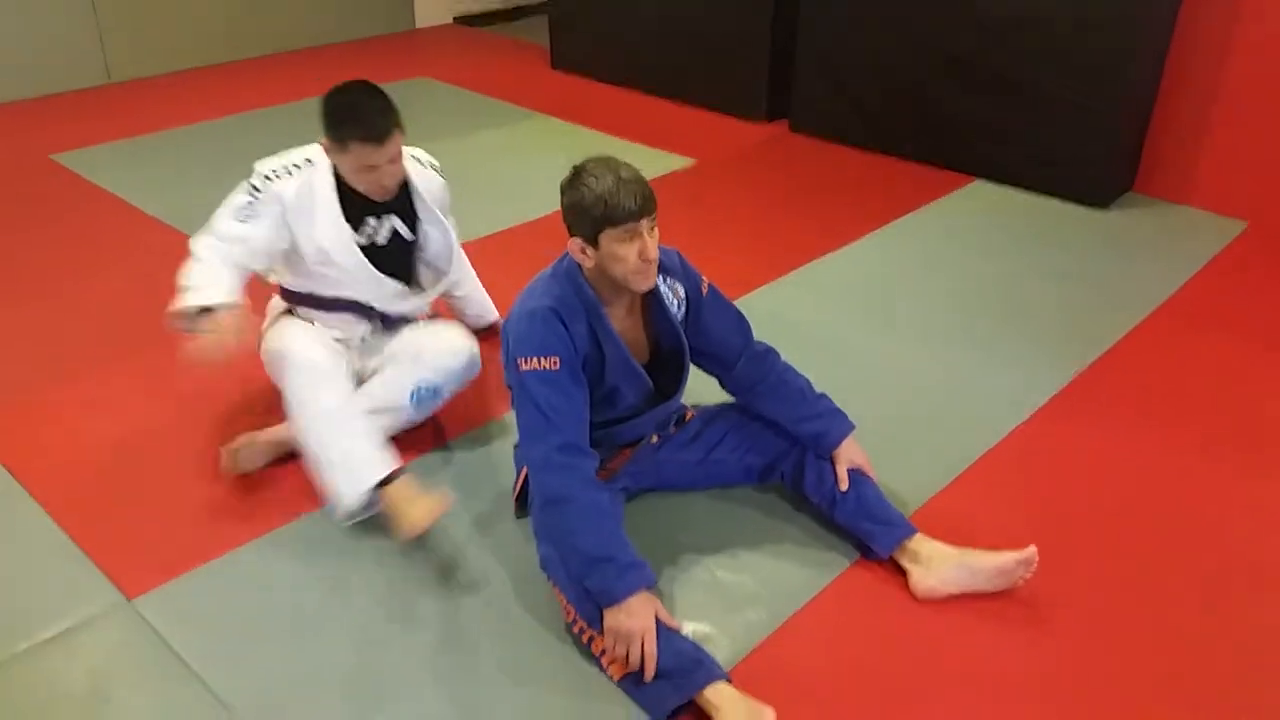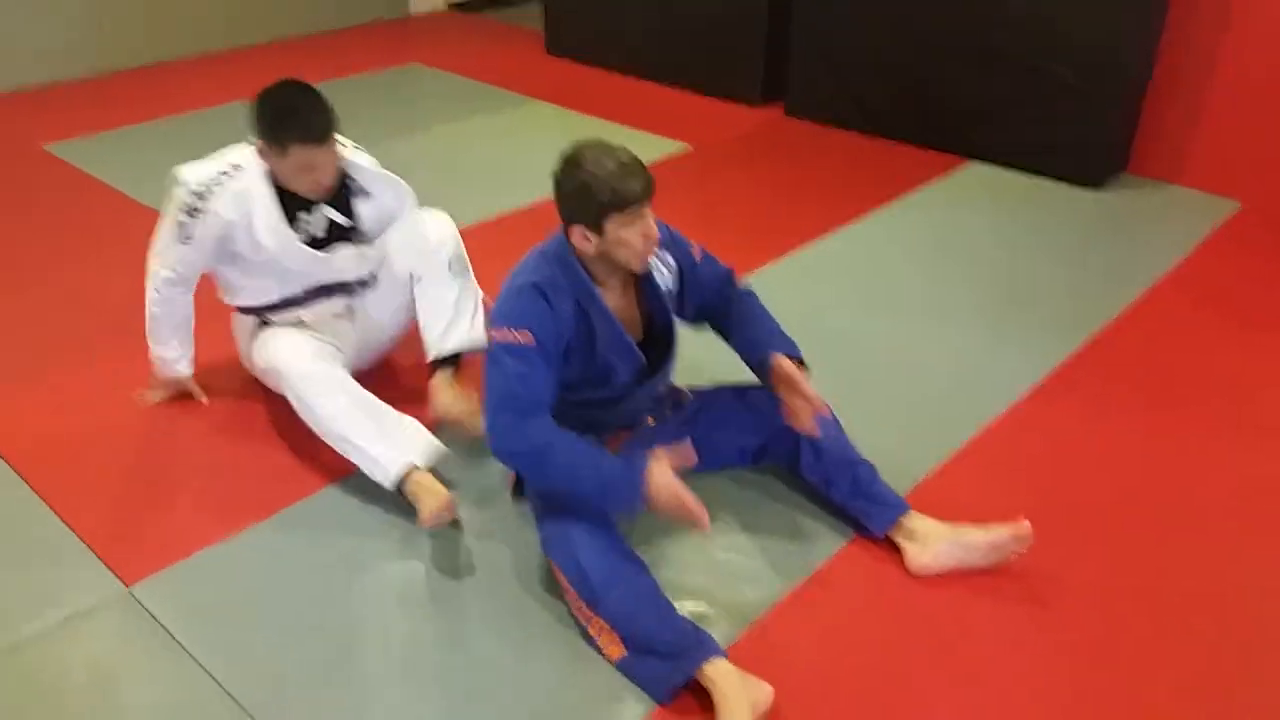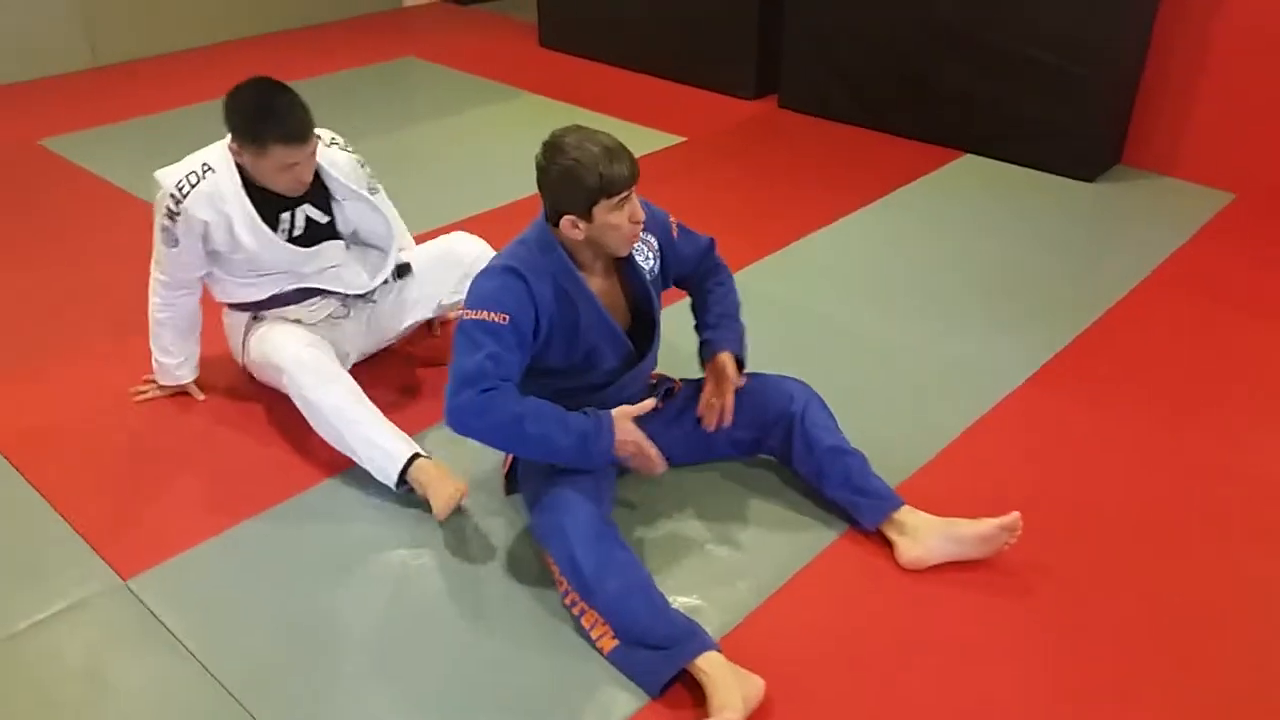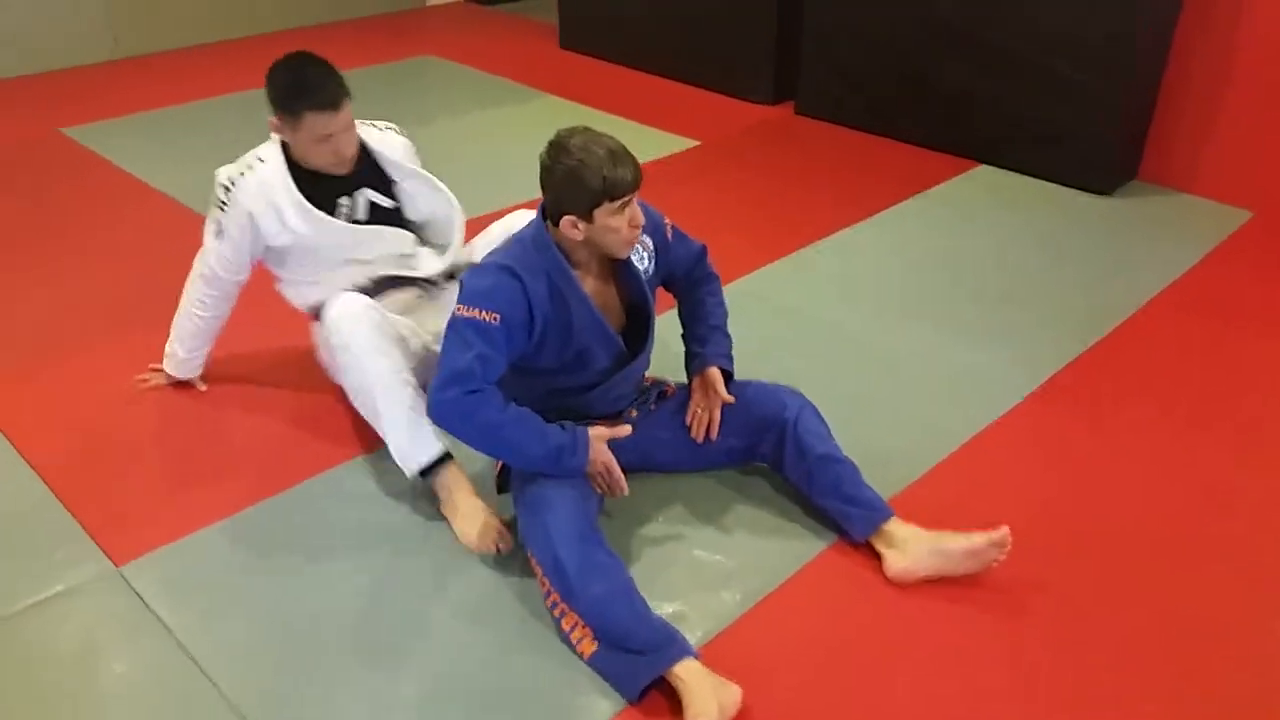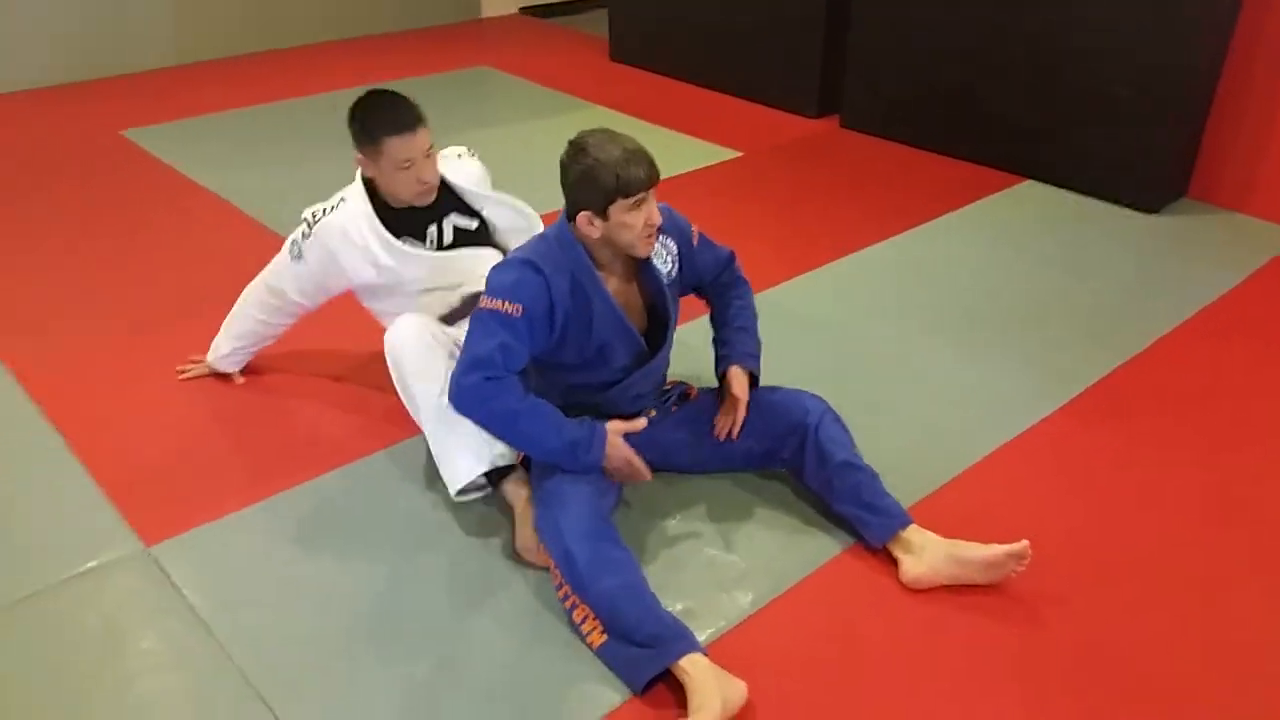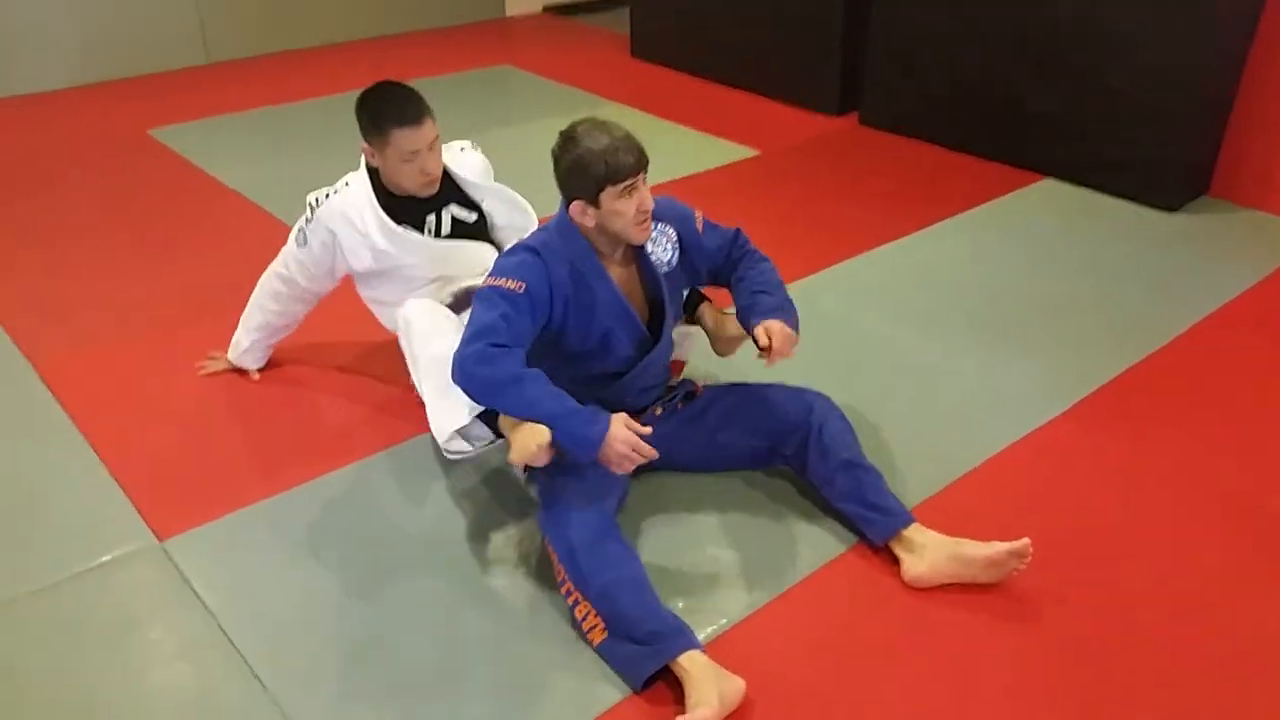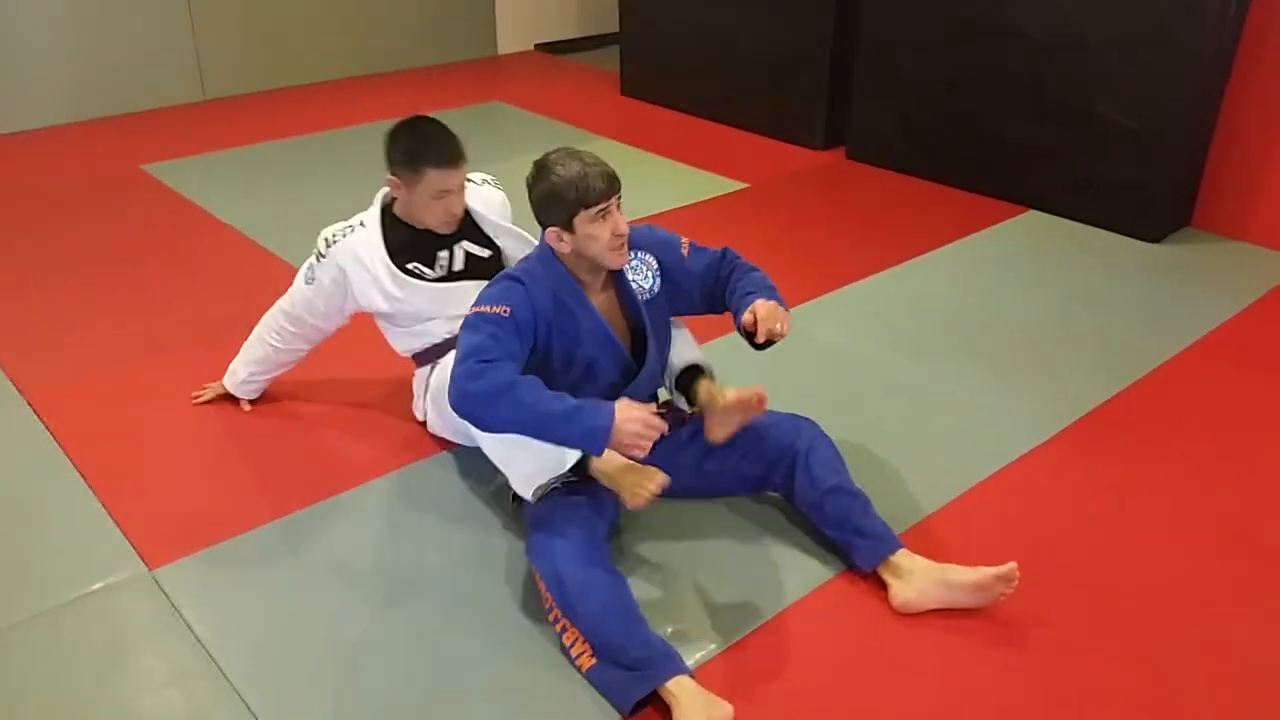
dt=0.3s
person 1, frame 1
left shoulder: (668, 272)
right shoulder: (542, 323)
left elbow: (746, 362)
right elbow: (560, 468)
left wrist: (832, 431)
right wrist: (624, 589)
left hip: (659, 434)
right hip: (580, 467)
left knee: (797, 437)
right knee: (585, 565)
left ankle: (919, 554)
person 1, frame 2
left shoulder: (659, 248)
right shoulder: (531, 301)
left elbow: (727, 300)
right elbow: (515, 432)
left wrist: (778, 360)
right wrist: (631, 479)
left hip: (652, 415)
right hip: (572, 452)
left knee: (787, 418)
right knee: (579, 541)
left ankle: (915, 533)
person 1, frame 3
left shoulder: (643, 229)
right shoulder: (513, 285)
left elbow: (705, 268)
right elbow: (472, 403)
left wrist: (722, 347)
right wrist: (597, 436)
left hip: (641, 407)
right hip: (564, 443)
left knee: (785, 401)
right knee: (573, 531)
left ankle: (906, 527)
person 1, frame 4
left shoulder: (639, 230)
right shoulder: (506, 284)
left elbow: (697, 275)
right elbow: (454, 399)
left wrist: (710, 362)
right wrist: (570, 449)
left hip: (634, 410)
right hip: (556, 443)
left knee: (778, 410)
right knee: (558, 533)
left ankle: (894, 538)
person 1, frame 5
left shoulder: (664, 233)
right shoulder: (531, 279)
left elbow: (725, 278)
right elbow: (476, 388)
left wrist: (739, 359)
right wrist: (588, 444)
left hip: (656, 410)
right hip: (577, 439)
left knee: (800, 415)
right knee: (572, 526)
left ankle: (911, 545)
person 1, frame 6
left shoulder: (665, 222)
right shoulder: (536, 266)
left elbow: (738, 256)
right elbow: (479, 362)
left wrist: (769, 311)
right wrist: (588, 432)
left hip: (663, 408)
right hip: (584, 435)
left knee: (804, 414)
right knee: (574, 522)
left ankle: (914, 544)
person 1, frame 7
left shoulder: (646, 249)
right shoulder: (519, 297)
left elbow: (726, 269)
right elbow: (474, 387)
left wrist: (760, 302)
right wrist: (597, 424)
left hip: (649, 433)
left knee: (792, 438)
right knee: (561, 551)
left ankle: (901, 569)
person 2, frame 1
left shoulder: (423, 177)
right shoulder: (285, 183)
left elbow: (446, 258)
right elbow: (219, 249)
left wrist: (484, 315)
right wrist: (212, 304)
left hip: (395, 337)
right hip: (309, 329)
left knee: (454, 354)
right knee: (309, 363)
left ankle: (295, 437)
right ankle: (391, 492)
person 2, frame 2
left shoulder: (349, 163)
right shoulder: (210, 193)
left elbow: (412, 243)
right elbow: (170, 276)
right wrist: (173, 367)
left hip: (364, 306)
right hip: (289, 331)
left knee: (430, 227)
right knee: (295, 361)
left ankle: (448, 380)
right ankle: (416, 478)
person 2, frame 3
left shoulder: (335, 157)
right shoulder: (193, 194)
left elbow: (386, 235)
right elbow: (174, 285)
left wrist: (428, 301)
right wrist: (176, 368)
left hip: (363, 296)
right hip: (278, 331)
left knee: (463, 251)
right knee: (296, 355)
right ankle: (419, 471)
person 2, frame 4
left shoulder: (386, 144)
right shoulder: (251, 190)
left elbow: (441, 220)
right elbow: (216, 280)
left wrist: (460, 277)
right wrist: (183, 362)
left hip: (438, 298)
right hip: (360, 322)
left knee: (523, 229)
right knee: (352, 317)
right ankle: (448, 482)
person 2, frame 5
left shoulder: (464, 171)
right shoulder: (338, 229)
left elbow: (523, 233)
right elbow: (276, 296)
right wrist: (226, 357)
right hip: (453, 345)
right knee: (410, 335)
right ankle: (514, 488)
person 2, frame 6
left shoulder: (465, 166)
right shoulder: (337, 215)
left elbow: (523, 236)
right elbow: (287, 284)
right wrist: (245, 352)
right hip: (449, 345)
right knee: (418, 316)
left ankle: (705, 319)
right ankle: (511, 427)
person 2, frame 7
left shoulder: (484, 199)
right shoulder: (351, 251)
right elbow: (295, 319)
right wrist: (242, 381)
right hip: (456, 376)
right ankle: (604, 468)
